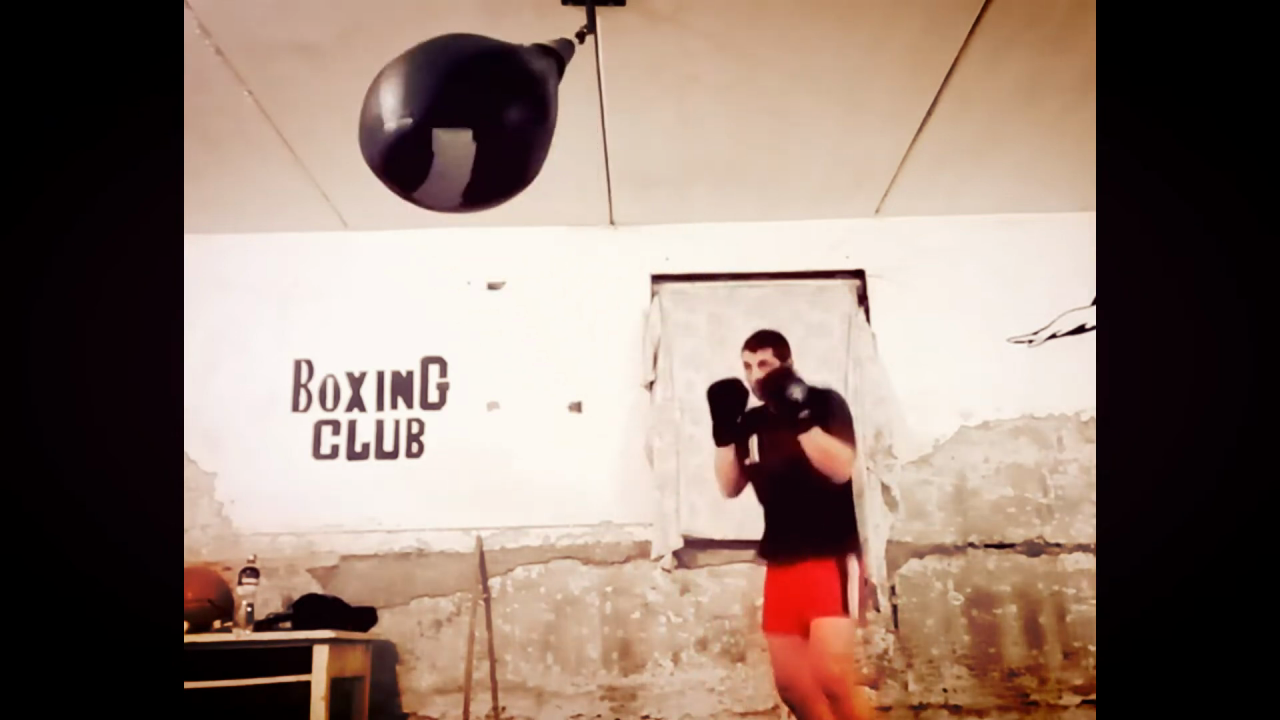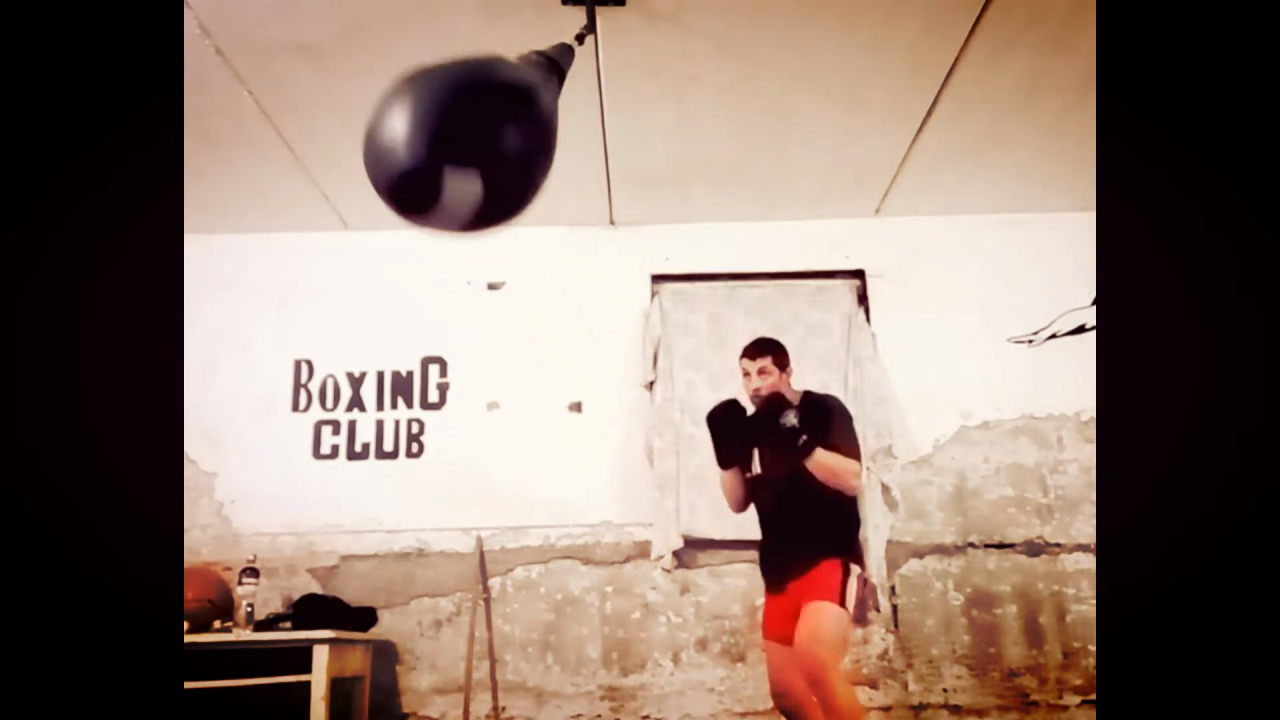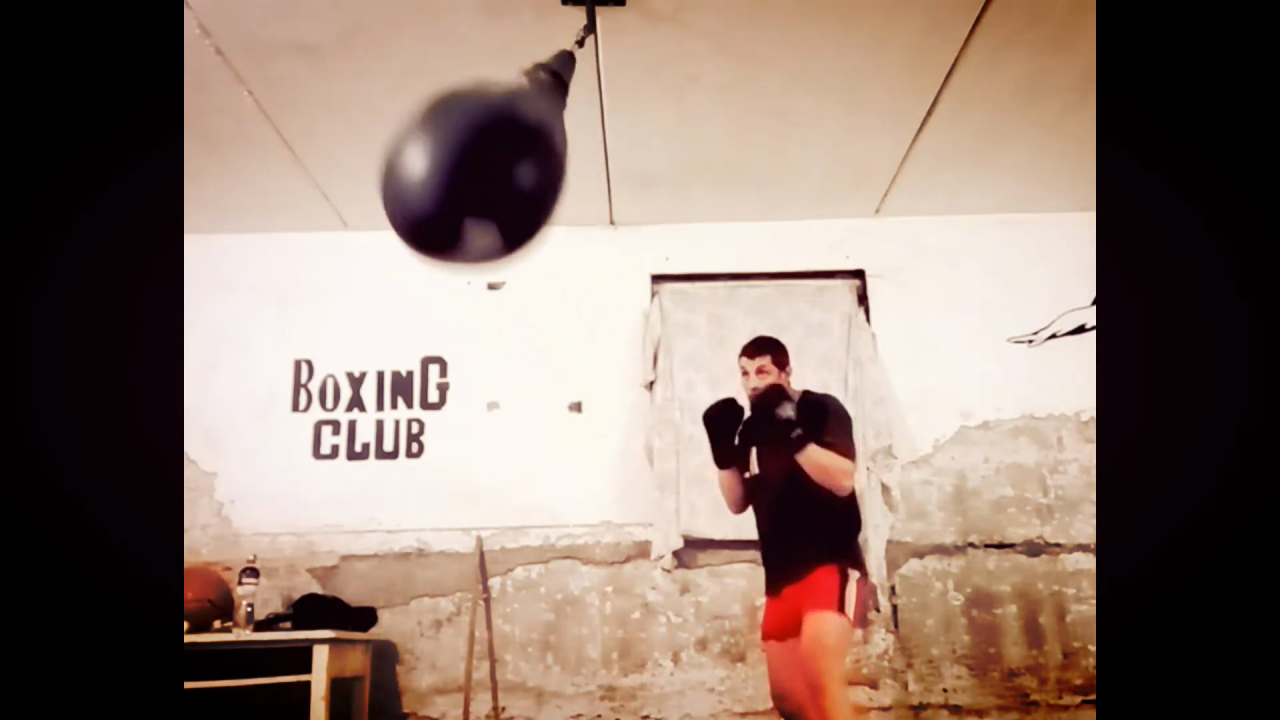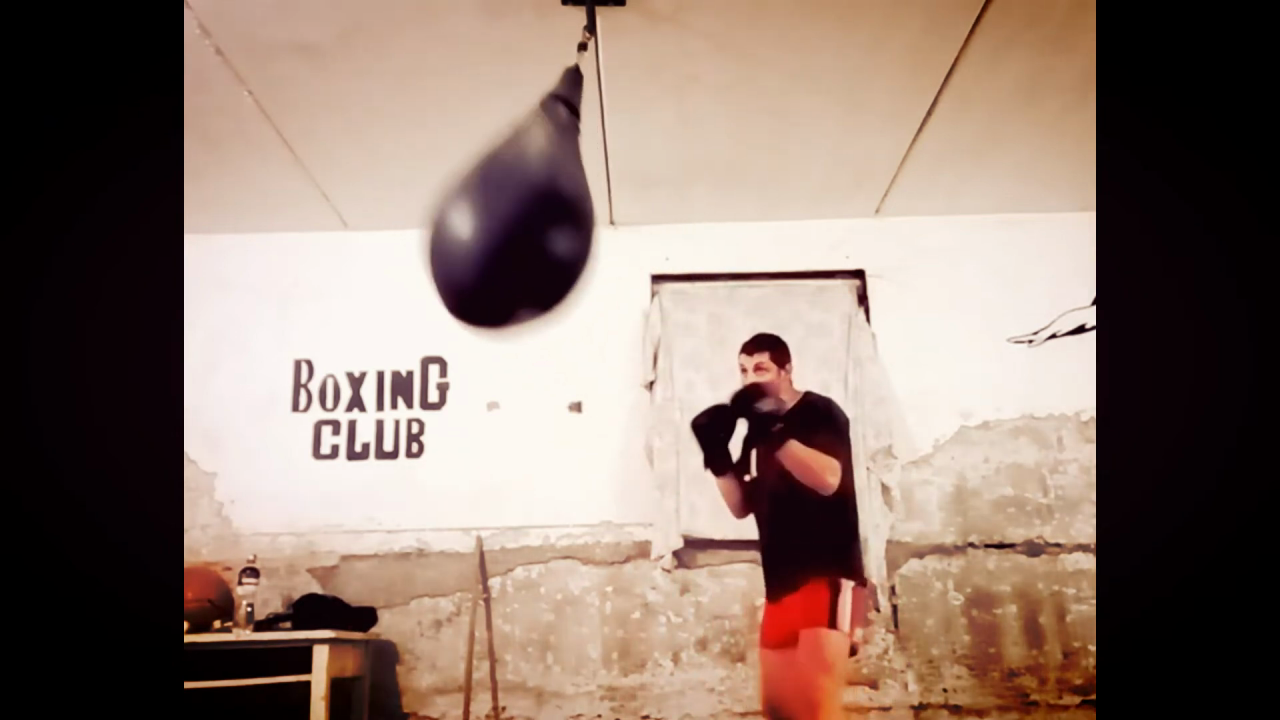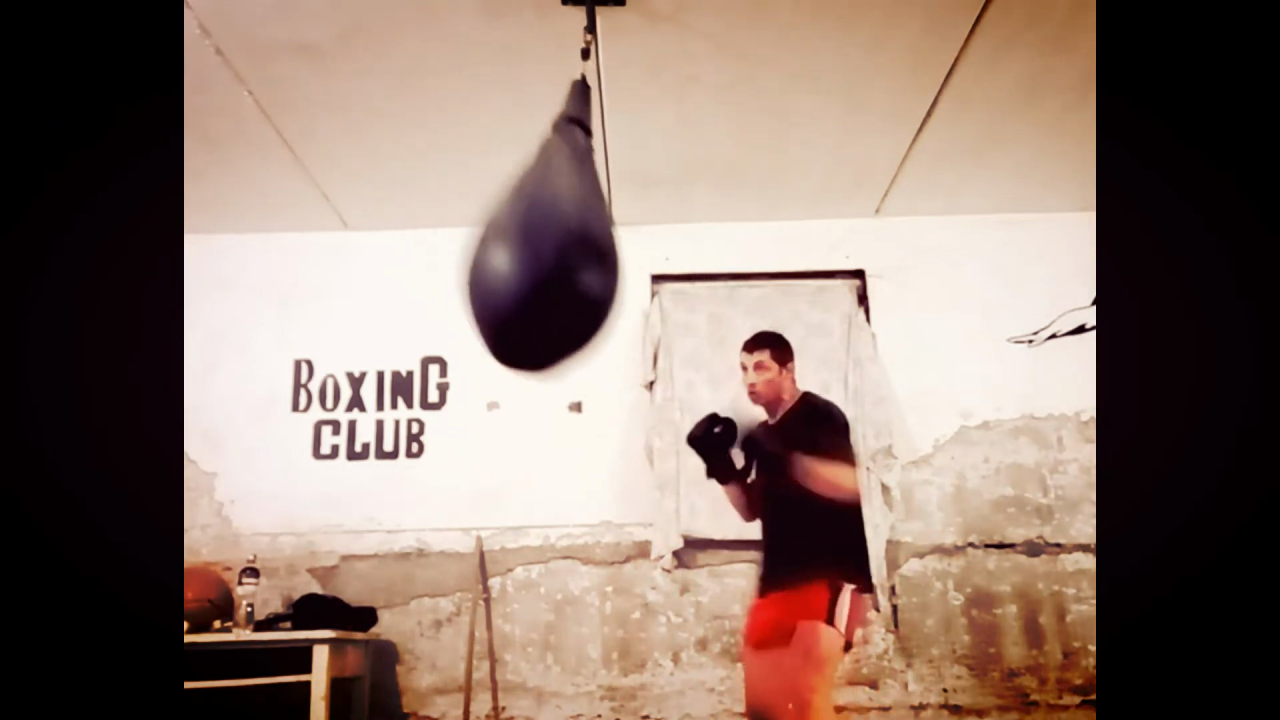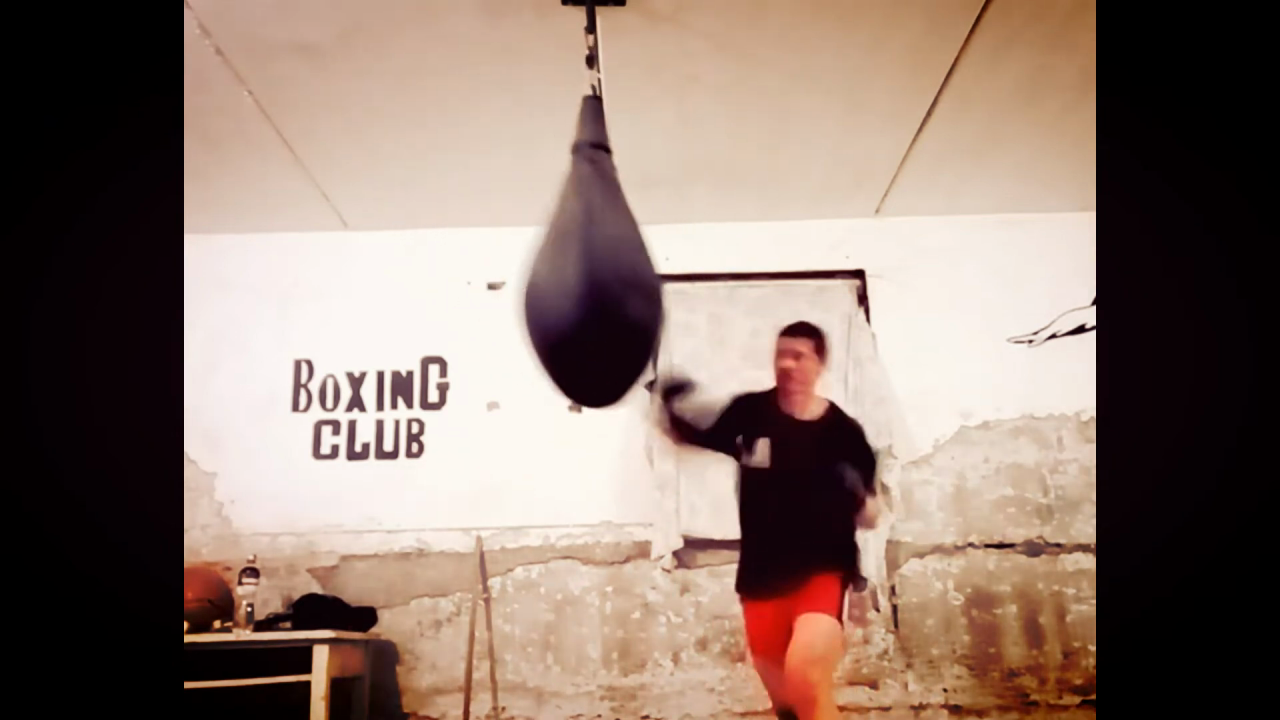
dt=0.1s
person 1, frame 1
left shoulder: (823, 402)
right shoulder: (751, 421)
left elbow: (840, 469)
right elbow: (729, 487)
left wrist: (799, 416)
right wrist: (723, 432)
left hip: (830, 557)
right hip: (782, 563)
left knee: (834, 676)
right knee: (792, 686)
person 1, frame 2
left shoulder: (825, 410)
right shoulder: (751, 430)
left elbow: (850, 479)
right elbow: (737, 501)
left wrist: (798, 441)
right wrist: (725, 449)
left hip: (831, 561)
right hip: (781, 574)
left knee: (818, 663)
person 1, frame 3
left shoulder: (822, 410)
right shoulder: (751, 429)
left elbow: (843, 480)
right elbow: (736, 502)
left wrist: (793, 435)
right wrist: (722, 448)
left hip: (831, 567)
right hip: (782, 576)
left knee: (818, 672)
person 1, frame 4
left shoulder: (820, 412)
right shoulder: (756, 432)
left elbow: (828, 479)
right elbow: (742, 507)
left wrist: (776, 431)
right wrist: (716, 454)
left hip: (830, 576)
right hip: (784, 582)
person 1, frame 5
left shoulder: (820, 417)
right shoulder: (760, 435)
left elbow: (847, 485)
right elbow: (750, 509)
left wrist: (786, 458)
right wrist: (719, 461)
left hip: (831, 579)
right hip: (777, 585)
person 1, frame 6
left shoulder: (843, 434)
right shoulder: (750, 412)
left elbow: (866, 515)
right elbow: (688, 437)
left wrist: (855, 499)
right wrist: (674, 416)
left hip: (824, 575)
right hip: (762, 585)
left knee: (806, 679)
